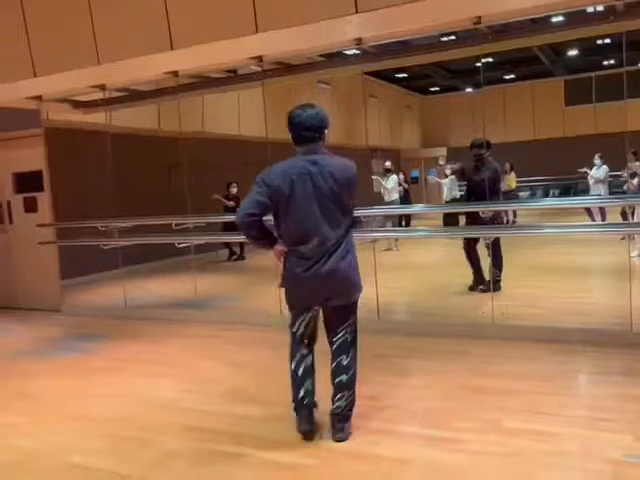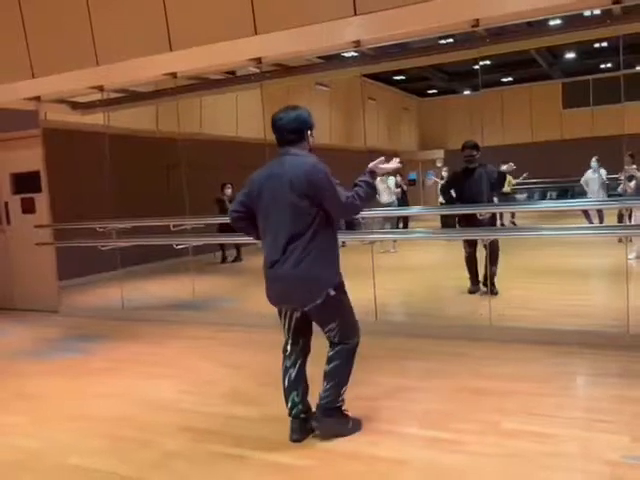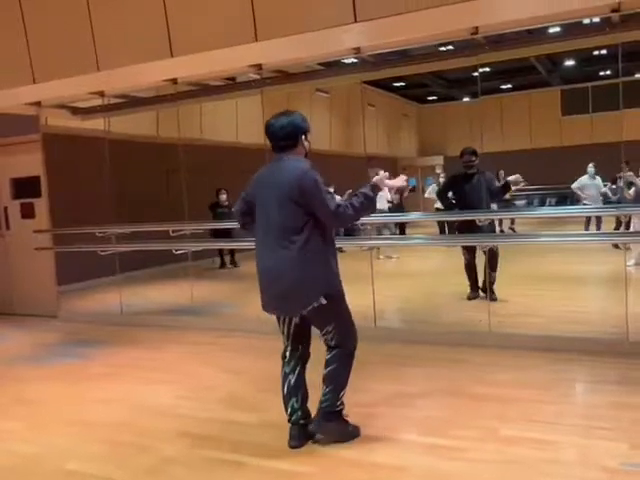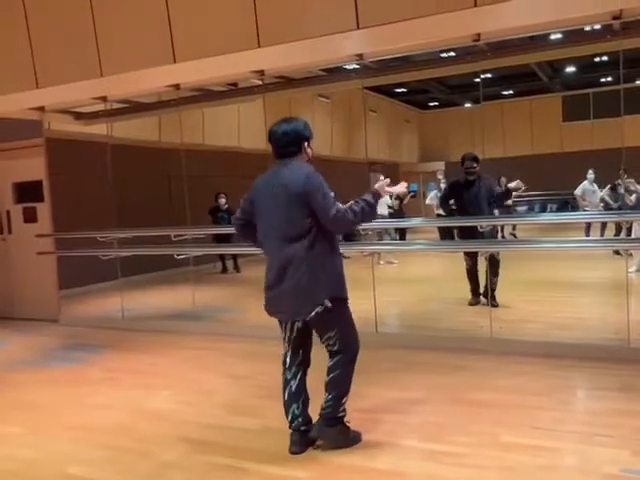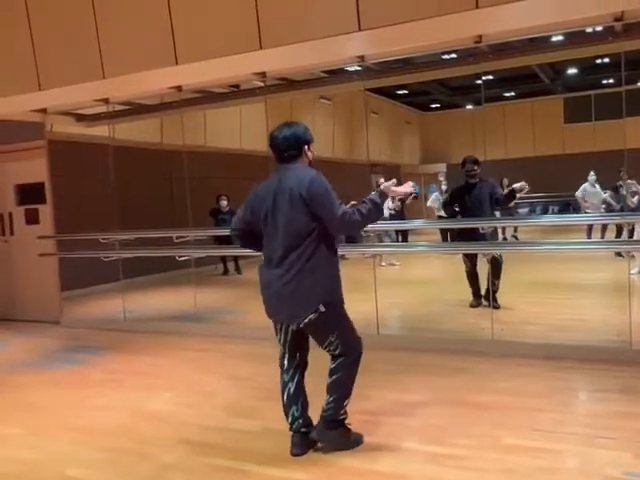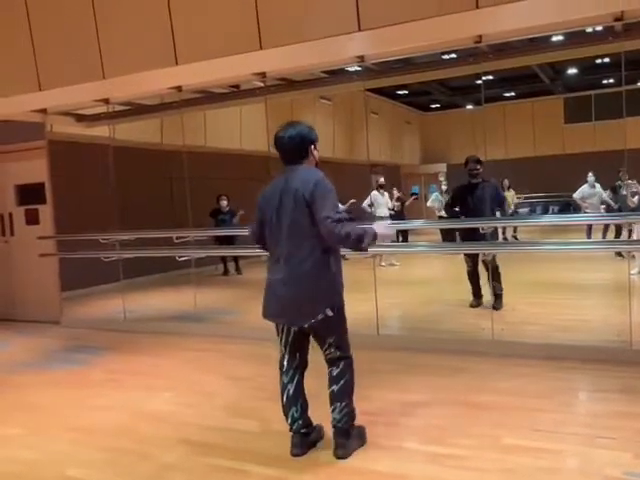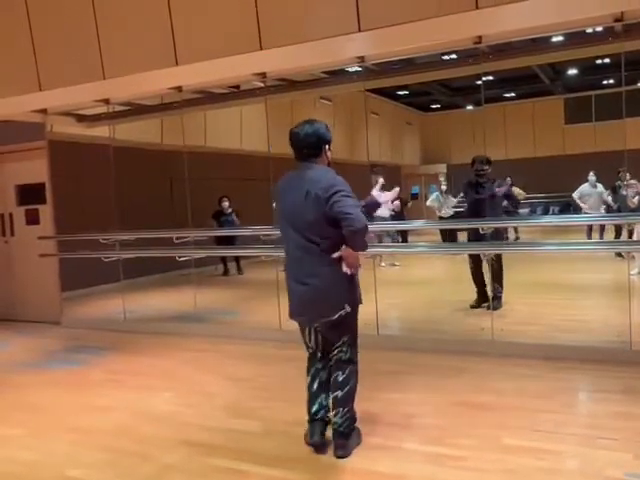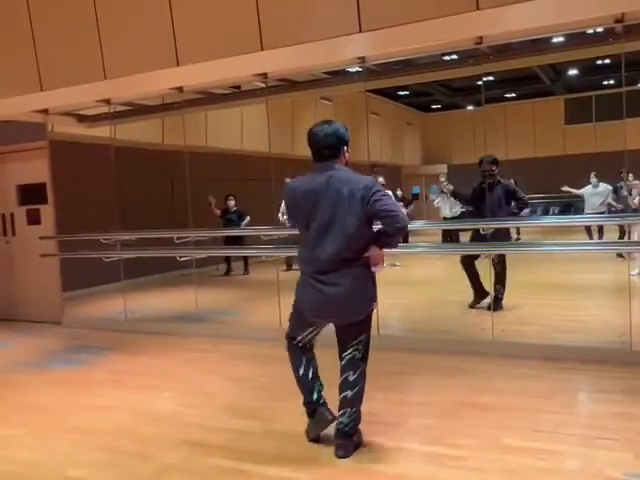
dt=0.4s
person 1, frame 1
left shoulder: (276, 175)
right shoulder: (346, 169)
left elbow: (245, 218)
left wrist: (273, 242)
left hip: (300, 276)
right hip: (341, 275)
left knee: (301, 343)
right knee: (343, 346)
left ankle: (305, 414)
right ankle: (341, 420)
person 1, frame 2
left shoulder: (260, 177)
right shoulder: (311, 168)
left elbow: (238, 215)
right elbow: (346, 208)
right wrist: (371, 176)
left hip: (279, 279)
right hip: (317, 276)
left knee: (294, 348)
right knee: (344, 340)
left ankle: (299, 419)
right ankle: (329, 414)
person 1, frame 3
left shoulder: (259, 180)
right shoulder: (302, 172)
left elbow: (243, 216)
right elbow: (336, 216)
right wrist: (373, 188)
left hip: (276, 284)
right hip: (311, 281)
left knee: (294, 352)
right knee: (341, 343)
left ankle: (299, 426)
right ankle: (329, 420)
person 1, frame 4
left shoulder: (262, 184)
right shoulder: (305, 176)
left elbow: (243, 225)
right elbow: (337, 219)
right wrist: (374, 196)
left hip: (281, 288)
right hip: (317, 285)
left knee: (294, 359)
right knee: (344, 349)
left ankle: (300, 431)
right ankle: (330, 423)
person 1, frame 5
left shoulder: (262, 191)
right shoulder: (310, 180)
left elbow: (240, 231)
right elbow: (342, 223)
right wrist: (380, 197)
left hip: (277, 292)
right hip: (312, 290)
left knee: (292, 362)
right knee: (347, 351)
left ankle: (300, 433)
right ankle: (331, 426)
person 1, frame 6
left shoulder: (270, 191)
right shoulder: (315, 181)
left elbow: (258, 236)
right elbow: (333, 232)
right wrist: (369, 233)
left hip: (280, 293)
right hip: (318, 292)
left knee: (291, 364)
right knee: (339, 360)
left ankle: (300, 433)
right ankle: (344, 434)
person 1, frame 7
left shoulder: (283, 186)
right shoulder: (330, 183)
right elbow: (355, 224)
left wrist: (373, 201)
right wrist: (354, 249)
left hip: (301, 292)
right hip: (334, 290)
left knee: (316, 359)
right knee: (344, 362)
left ankle: (317, 428)
right ankle: (343, 435)
person 1, frame 8
left shoulder: (295, 189)
right shoulder: (363, 185)
right elbow: (398, 221)
right wrist: (378, 245)
left hip: (312, 291)
right hip: (354, 291)
left knee: (297, 344)
right knee: (353, 362)
left ankle: (316, 411)
right ankle: (346, 435)
person 2, frame 1
left shoulder: (491, 168)
right shoulder: (476, 167)
left elbow: (478, 180)
left wrist: (462, 171)
right wrist: (467, 204)
left hip: (490, 215)
right hip: (475, 214)
left knee: (493, 247)
right knee: (468, 245)
left ankle: (495, 281)
right ankle: (478, 277)
person 2, frame 2
left shoulder: (488, 170)
right shoulder: (458, 175)
left elbow: (496, 189)
right elbow: (444, 190)
right wrist: (454, 203)
left hip: (486, 216)
right hip: (467, 218)
left knee: (492, 248)
right knee: (469, 251)
left ankle: (489, 281)
right ankle: (474, 282)
person 2, frame 3
left shoulder: (486, 176)
right shoulder: (455, 179)
left elbow: (496, 194)
right elbow: (441, 194)
left wrist: (508, 183)
right wrist: (451, 207)
left hip: (485, 223)
right hip: (466, 224)
left knee: (492, 254)
right knee: (469, 258)
left ankle: (488, 287)
right ankle: (474, 288)
person 2, frame 4
left shoulder: (487, 182)
right shoulder: (456, 185)
left elbow: (497, 200)
right elbow: (443, 201)
left hip: (487, 229)
right hip: (467, 231)
left knee: (493, 259)
right knee: (470, 264)
left ankle: (490, 293)
right ankle: (475, 294)
person 2, frame 5
left shoulder: (489, 185)
right shoulder: (459, 191)
left elbow: (501, 201)
right elbow: (446, 205)
left wrist: (513, 192)
right wrist: (455, 215)
left hip: (488, 232)
right hip: (467, 233)
left knee: (496, 261)
right knee: (470, 266)
left ankle: (491, 295)
right ankle: (476, 296)
person 2, frame 6
left shoulder: (492, 186)
right shoulder: (461, 190)
left elbow: (502, 203)
right elbow: (449, 207)
left wrist: (507, 210)
right wrist: (459, 216)
left hip: (488, 232)
right hip: (469, 233)
left knee: (491, 264)
right knee: (471, 266)
left ankle: (498, 296)
right ankle: (477, 296)
person 2, frame 7
left shoulder: (498, 185)
right shoulder: (469, 186)
left elbow: (512, 199)
right elbow: (472, 200)
right wrist: (494, 194)
left hip: (494, 231)
right hip: (475, 231)
left knee: (495, 264)
right knee: (474, 264)
left ankle: (497, 297)
right ankle: (482, 295)
person 2, frame 8
left shoulder: (506, 186)
right shoulder: (478, 188)
left elbow: (523, 202)
right elbow: (469, 202)
left wrist: (509, 214)
right wrist: (453, 192)
left hip: (499, 232)
right hip: (480, 231)
left knee: (498, 265)
right knee: (466, 259)
left ankle: (497, 299)
right ankle: (480, 293)
